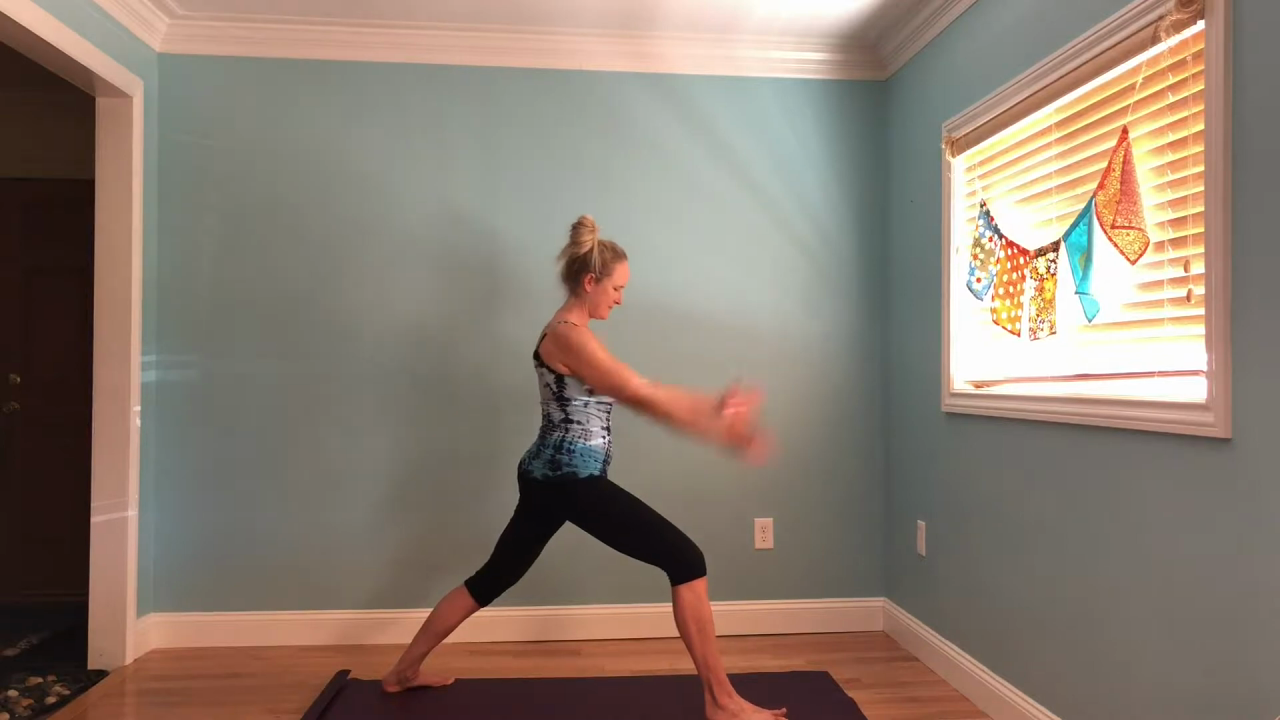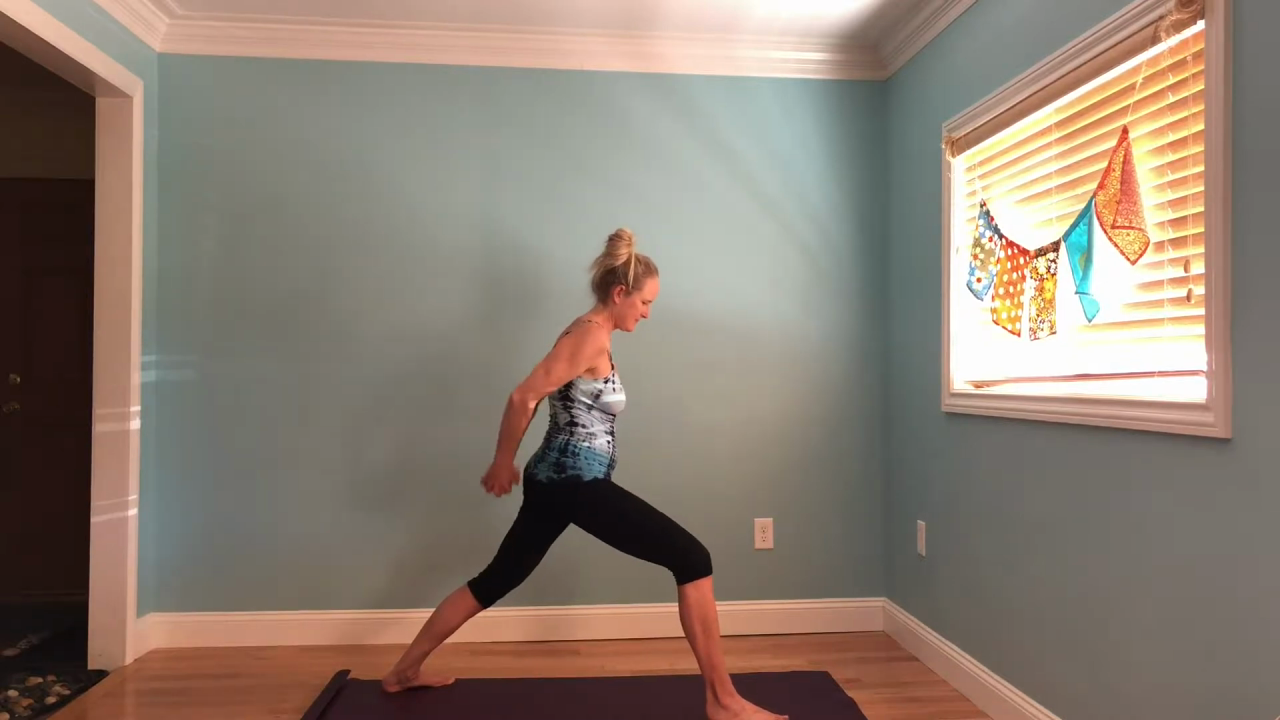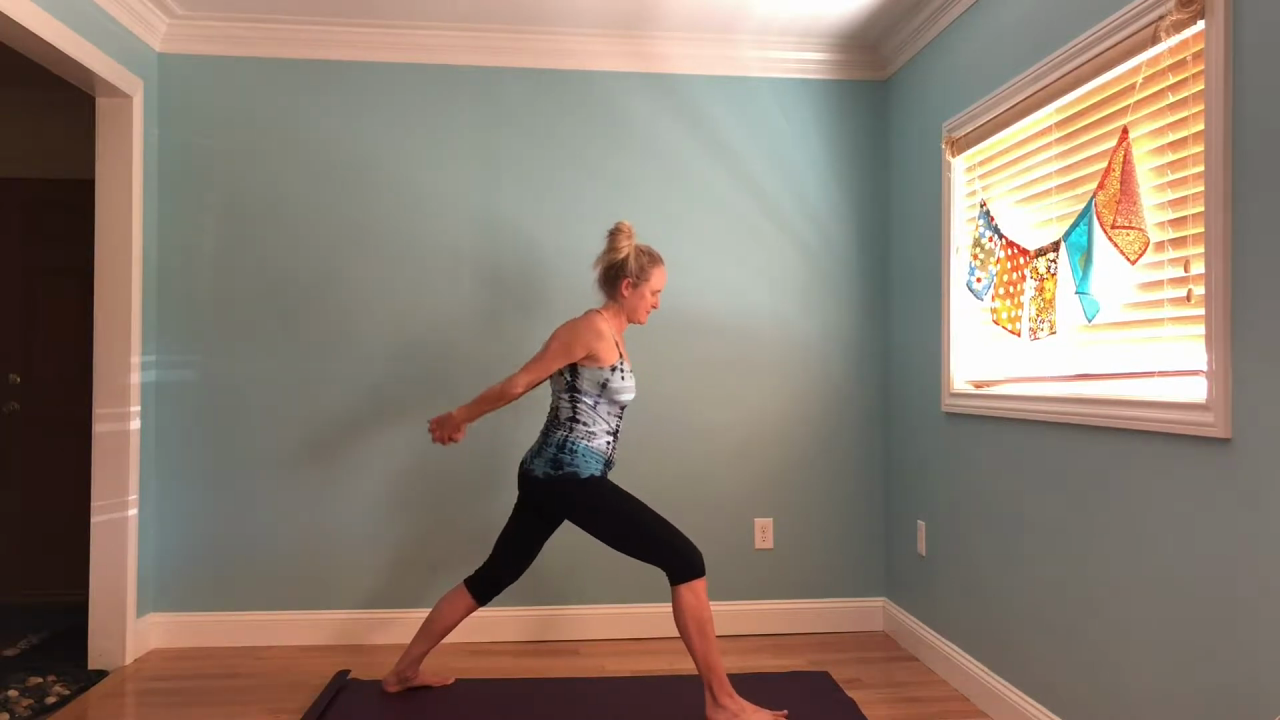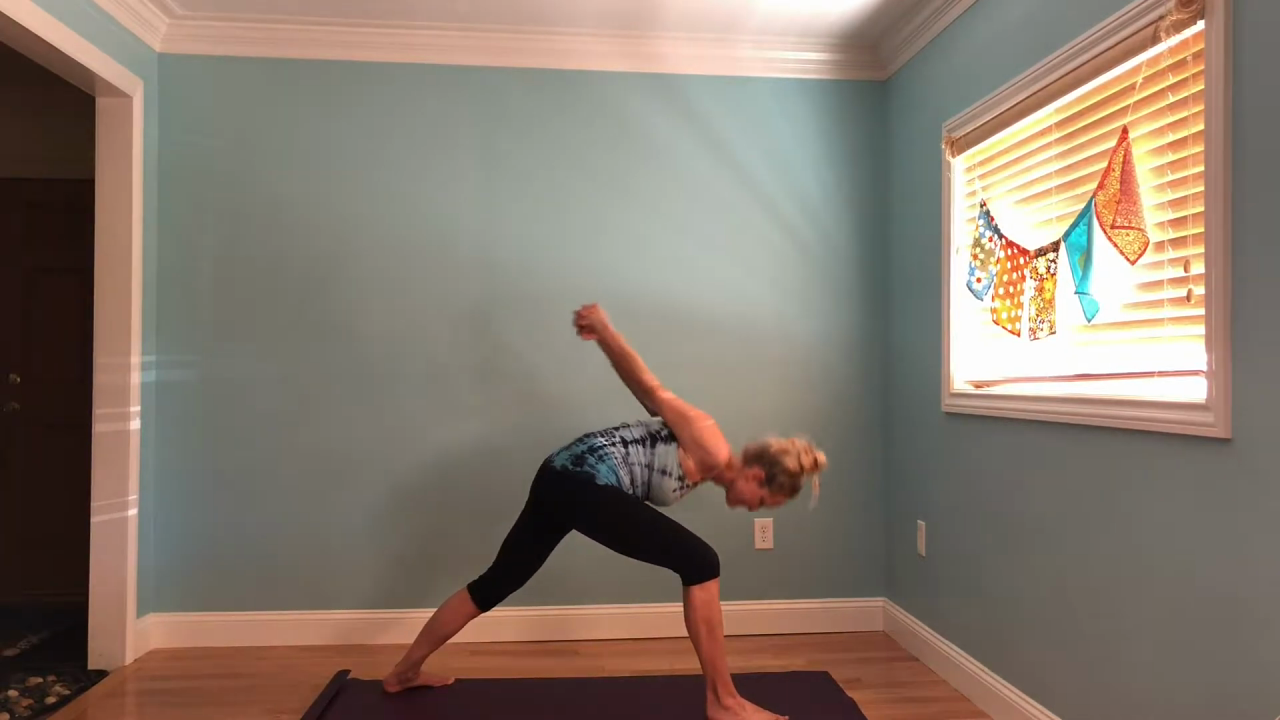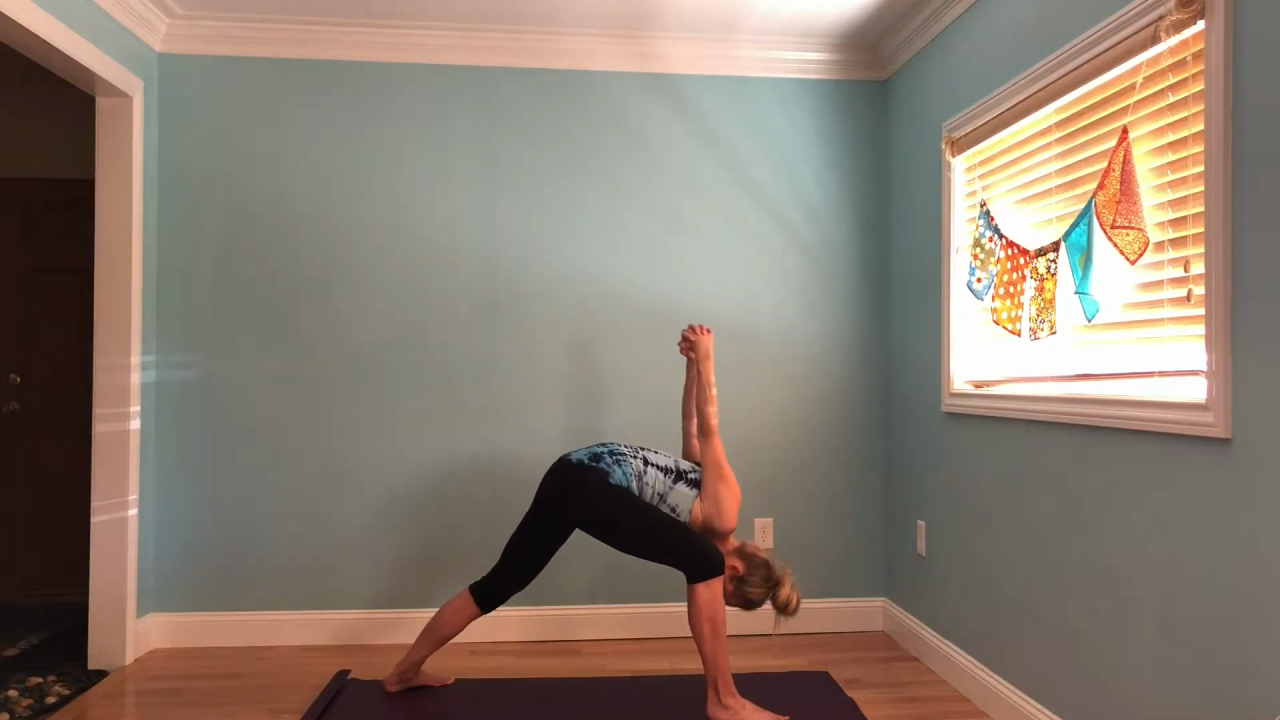
dt=1s
person 1, frame 1
left shoulder: (574, 331)
right shoulder: (568, 336)
left elbow: (637, 389)
right elbow: (642, 396)
left wrist: (713, 406)
right wrist: (718, 430)
left hip: (551, 475)
right hip: (571, 478)
left knee: (492, 577)
right knee: (686, 560)
left ankle: (404, 670)
person 1, frame 2
left shoulder: (586, 334)
right shoulder: (591, 337)
left elbow: (532, 397)
right elbow: (523, 397)
left wrist: (507, 464)
right wrist: (504, 463)
left hip: (556, 478)
right hip: (578, 481)
left knee: (496, 579)
right knee: (692, 559)
left ankle: (405, 670)
person 1, frame 3
left shoulder: (610, 336)
right shoulder: (592, 328)
left elbow: (523, 385)
right elbow: (519, 383)
left wrist: (461, 418)
right wrist: (460, 416)
left hip: (552, 474)
right hip: (571, 475)
left knee: (491, 576)
right knee: (685, 561)
left ankle: (403, 671)
person 1, frame 4
left shoulder: (704, 454)
right shoulder: (715, 452)
left elbow: (648, 391)
right elbow: (651, 389)
left wrist: (601, 332)
right wrist: (603, 329)
left hip: (563, 477)
right hip: (585, 481)
left knee: (496, 581)
right knee: (700, 564)
left ankle: (405, 671)
person 1, frame 5
left shoulder: (714, 500)
right shoulder: (722, 516)
left elbow: (696, 430)
right elbow: (708, 430)
right wrist: (703, 357)
left hip: (571, 475)
right hip: (592, 482)
left knee: (499, 583)
right knee: (702, 562)
left ankle: (406, 671)
